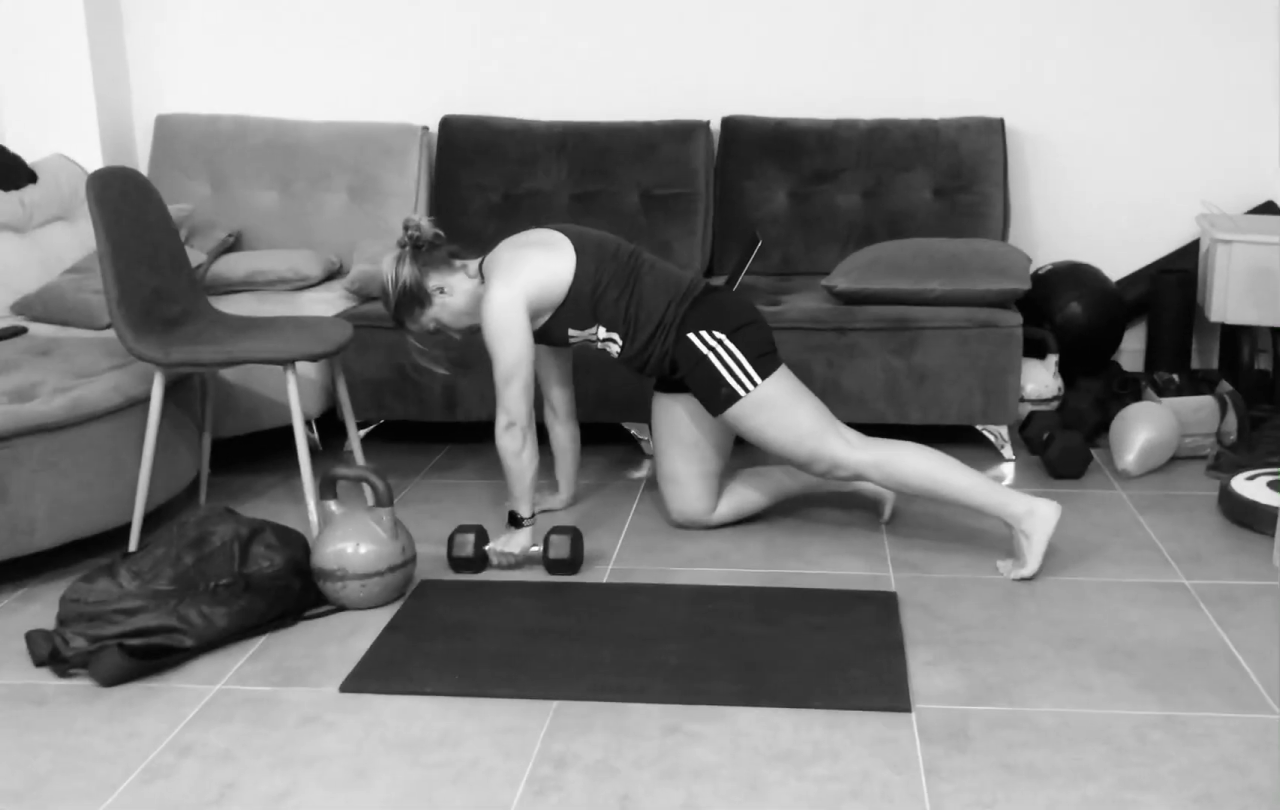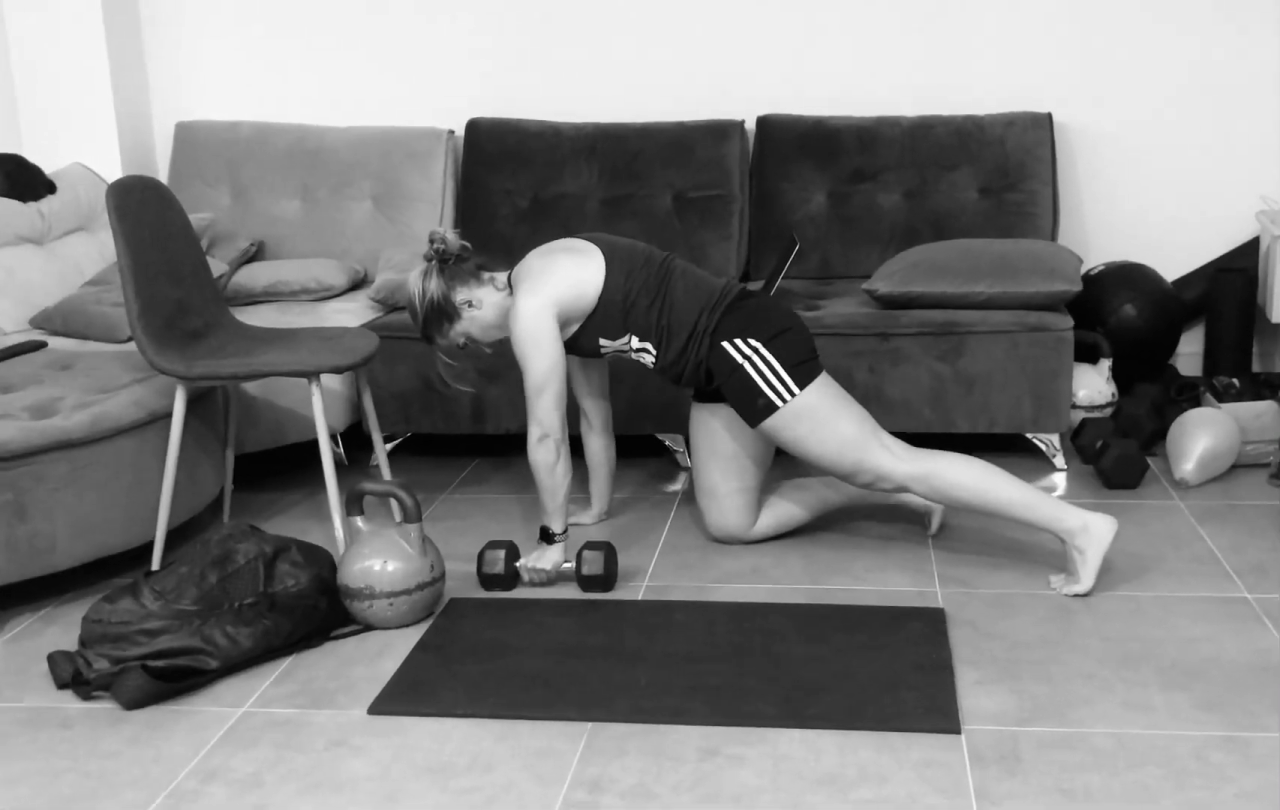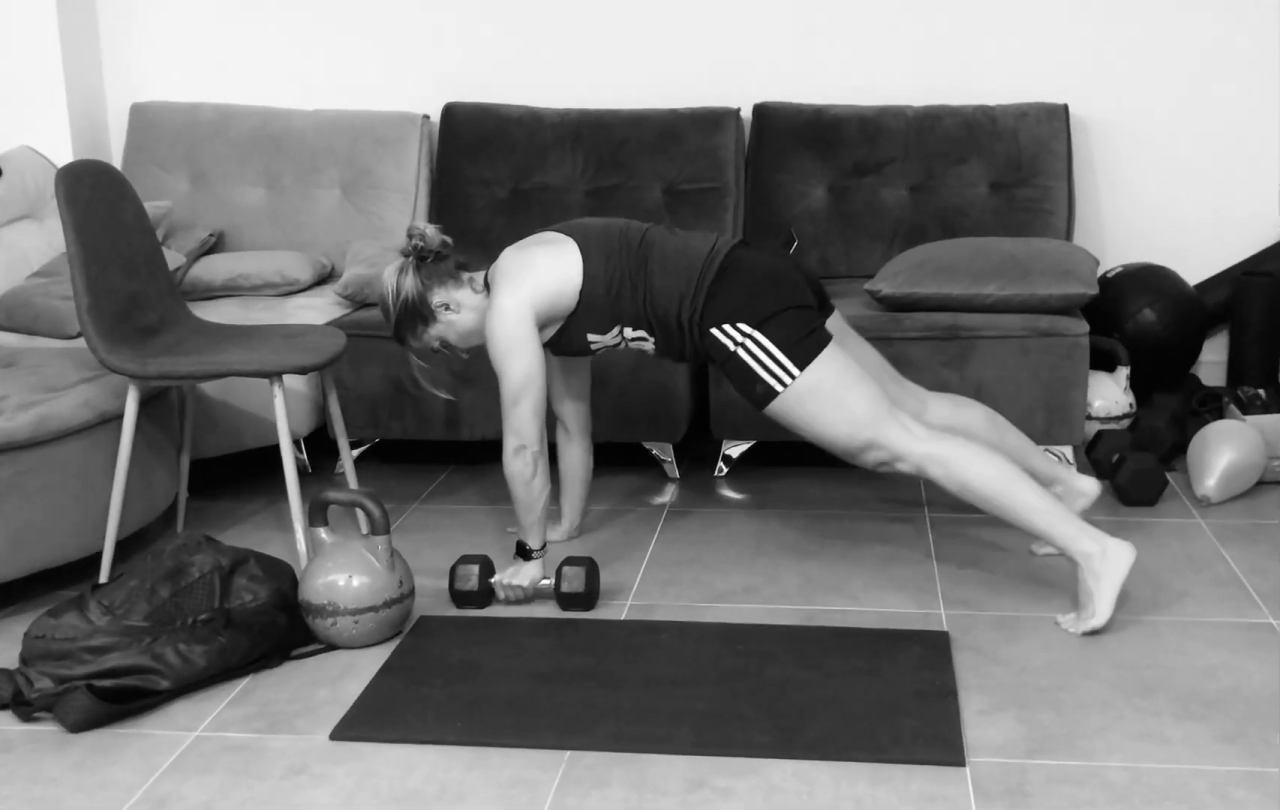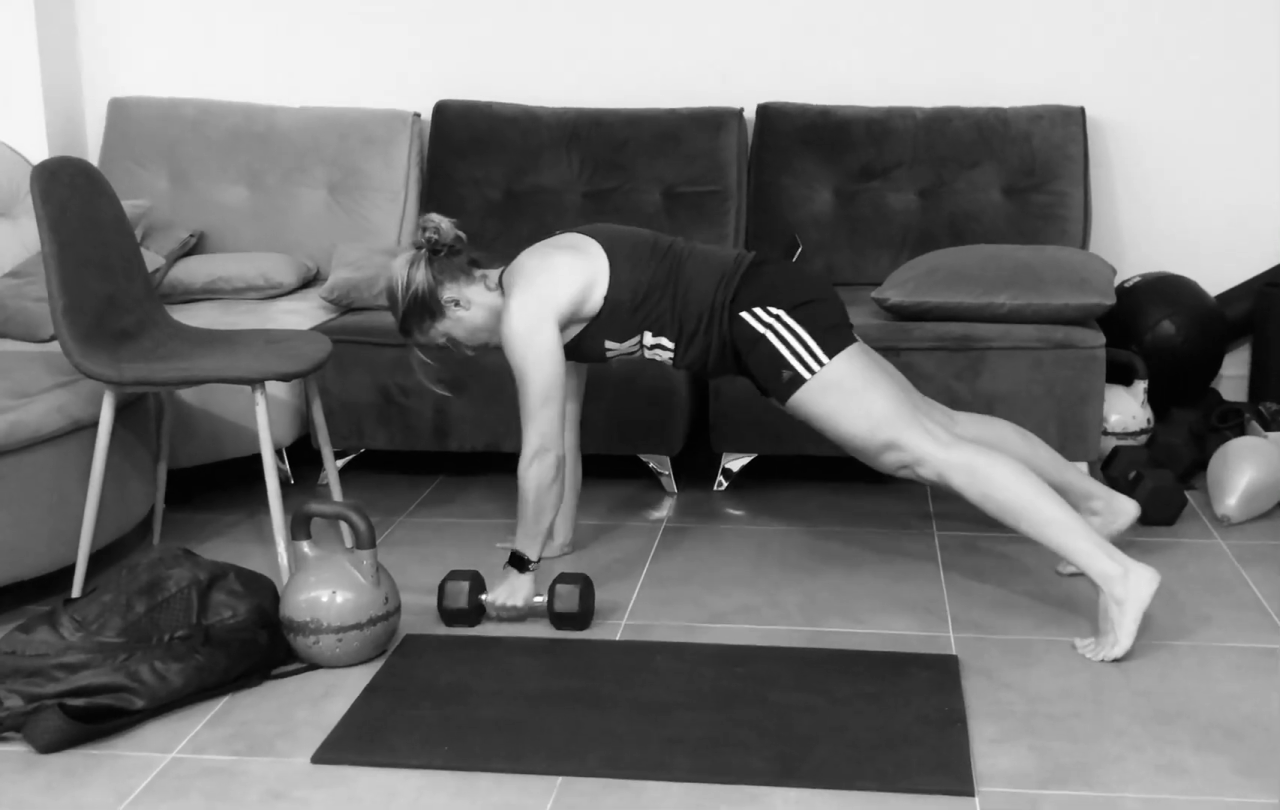
dt=1s
person 1, frame 1
left shoulder: (500, 293)
right shoulder: (522, 277)
left elbow: (513, 423)
right elbow: (556, 397)
left wrist: (519, 522)
right wrist: (564, 492)
left hip: (707, 333)
right hip: (685, 350)
left knee: (840, 449)
right knee: (692, 508)
left ankle: (1024, 511)
right ankle: (843, 484)
person 1, frame 2
left shoulder: (529, 303)
right shoulder: (556, 289)
left elbow: (546, 434)
right elbow: (594, 405)
left wrist: (551, 536)
right wrist: (596, 508)
left hip: (746, 340)
right hip: (727, 356)
left knee: (884, 458)
right knee: (731, 523)
left ankle: (1077, 524)
right ankle: (890, 490)
person 1, frame 3
left shoulder: (507, 305)
right shoulder: (539, 286)
left elbow: (522, 445)
right elbow: (571, 413)
left wrist: (530, 552)
right wrist: (568, 523)
left hip: (739, 309)
right hip: (757, 281)
left knee: (897, 442)
right knee: (909, 405)
left ankle: (1094, 551)
right ankle: (1067, 483)
person 1, frame 4
left shoulder: (524, 306)
right shoulder: (542, 286)
left elbow: (544, 452)
right elbow: (561, 432)
left wrist: (519, 566)
right wrist: (559, 537)
left hip: (763, 310)
right hip: (764, 313)
left knee: (921, 450)
right knee: (935, 421)
left ankle: (1117, 577)
right ankle: (1101, 502)
